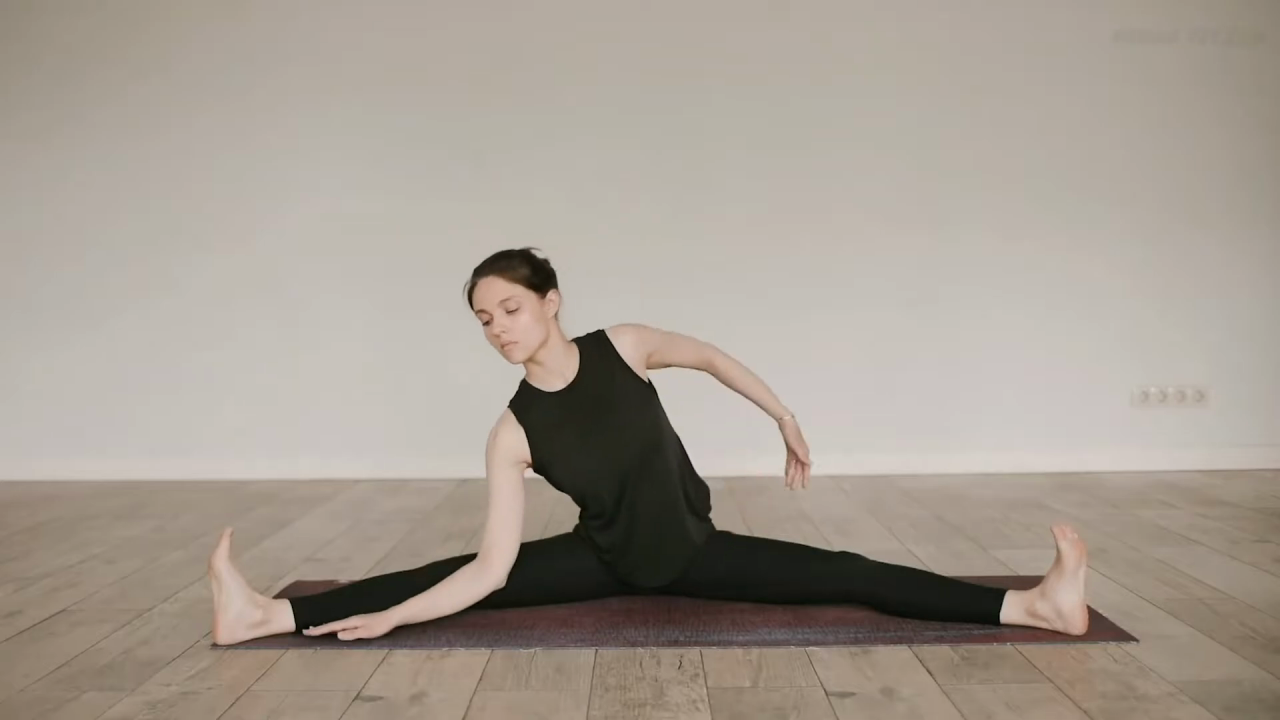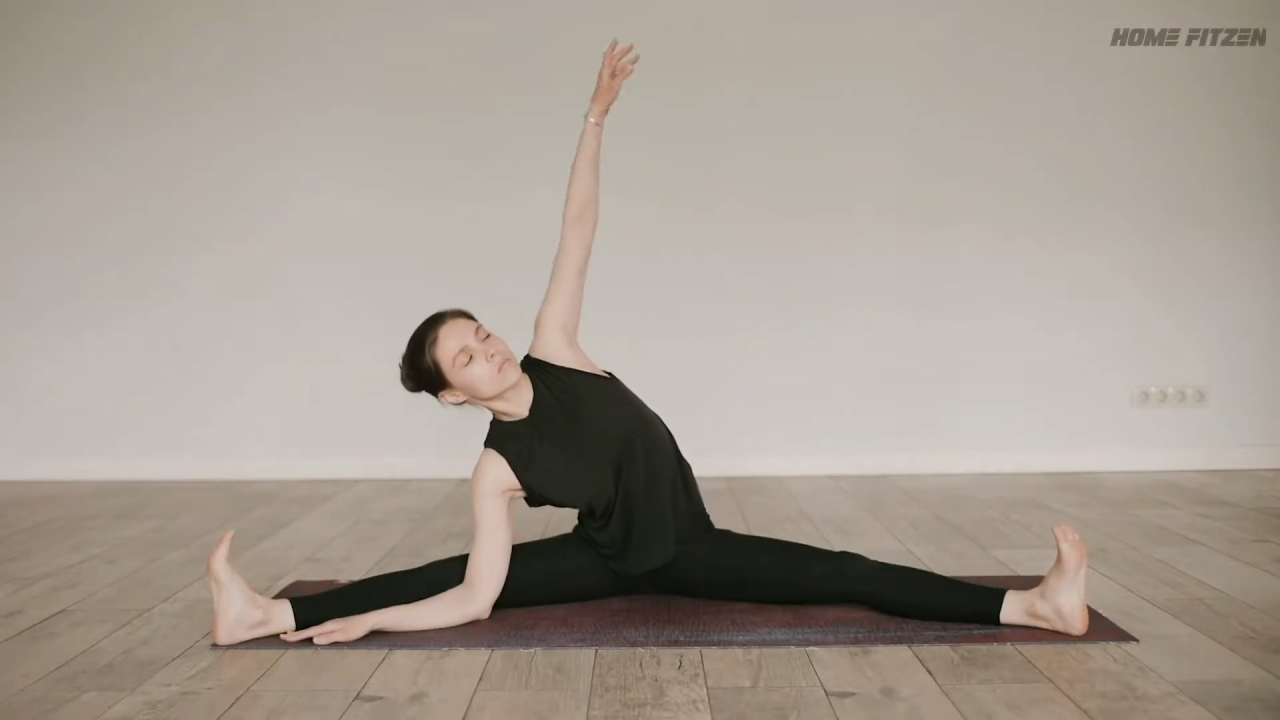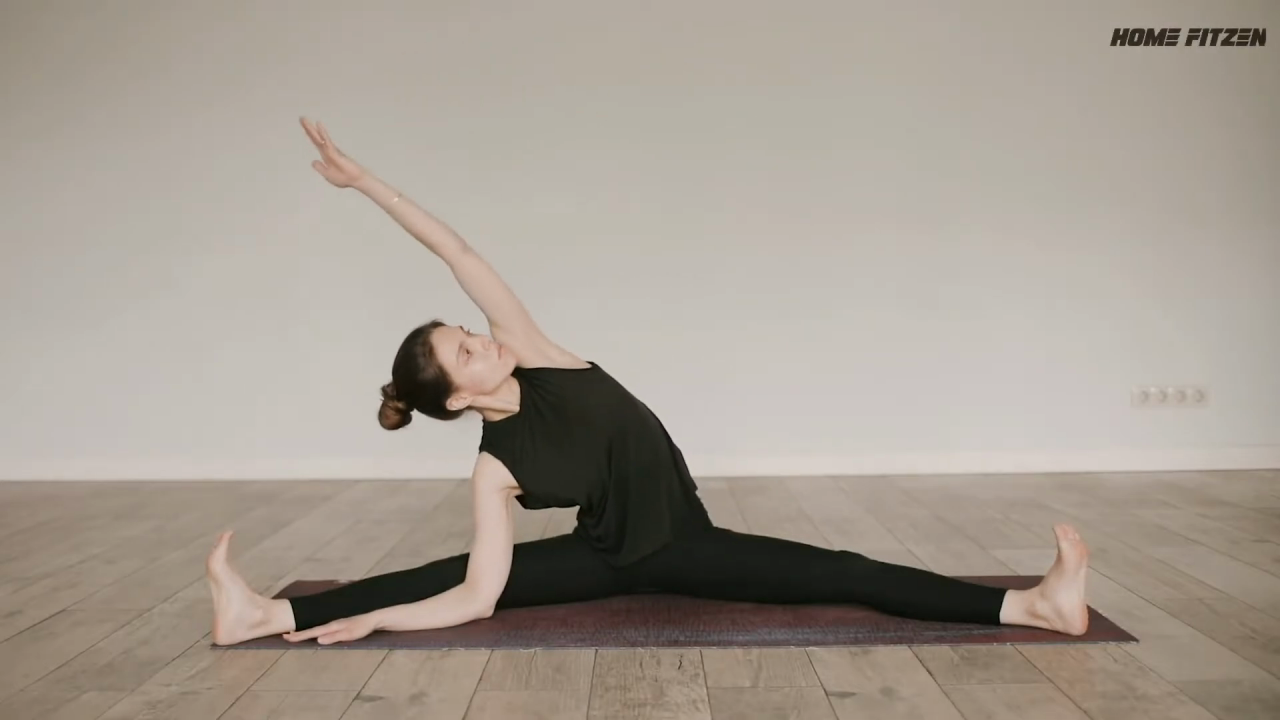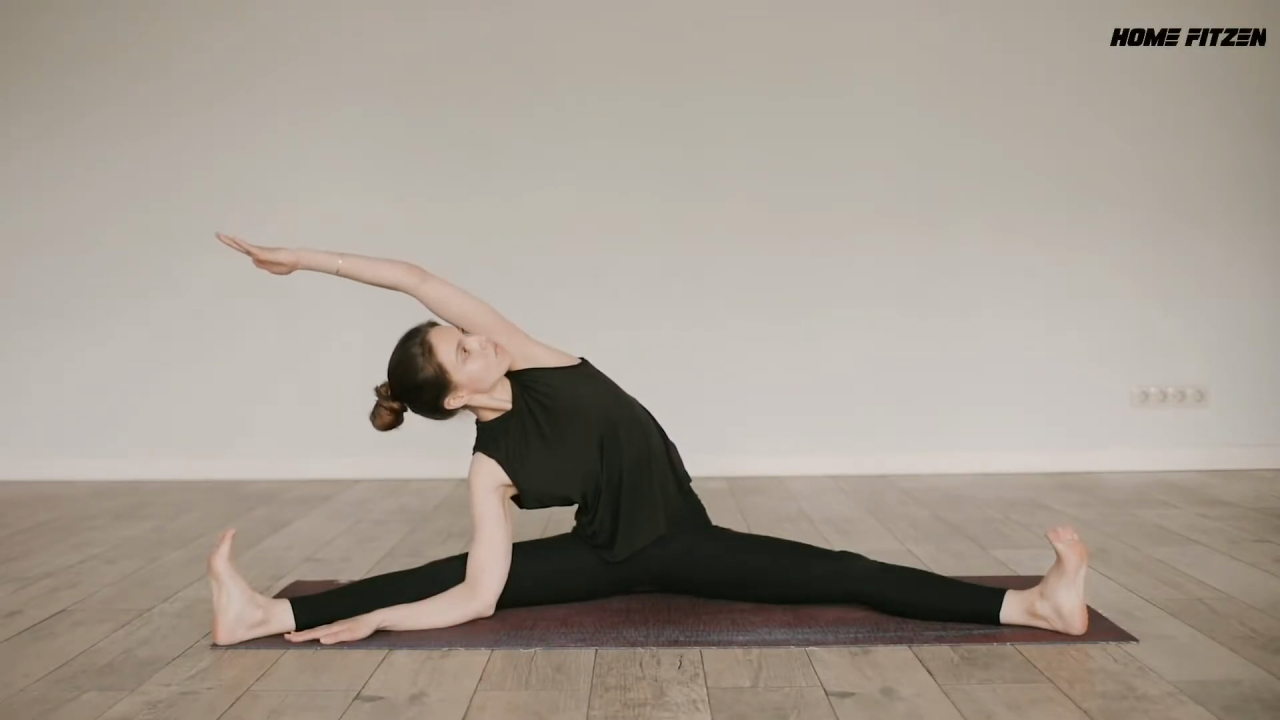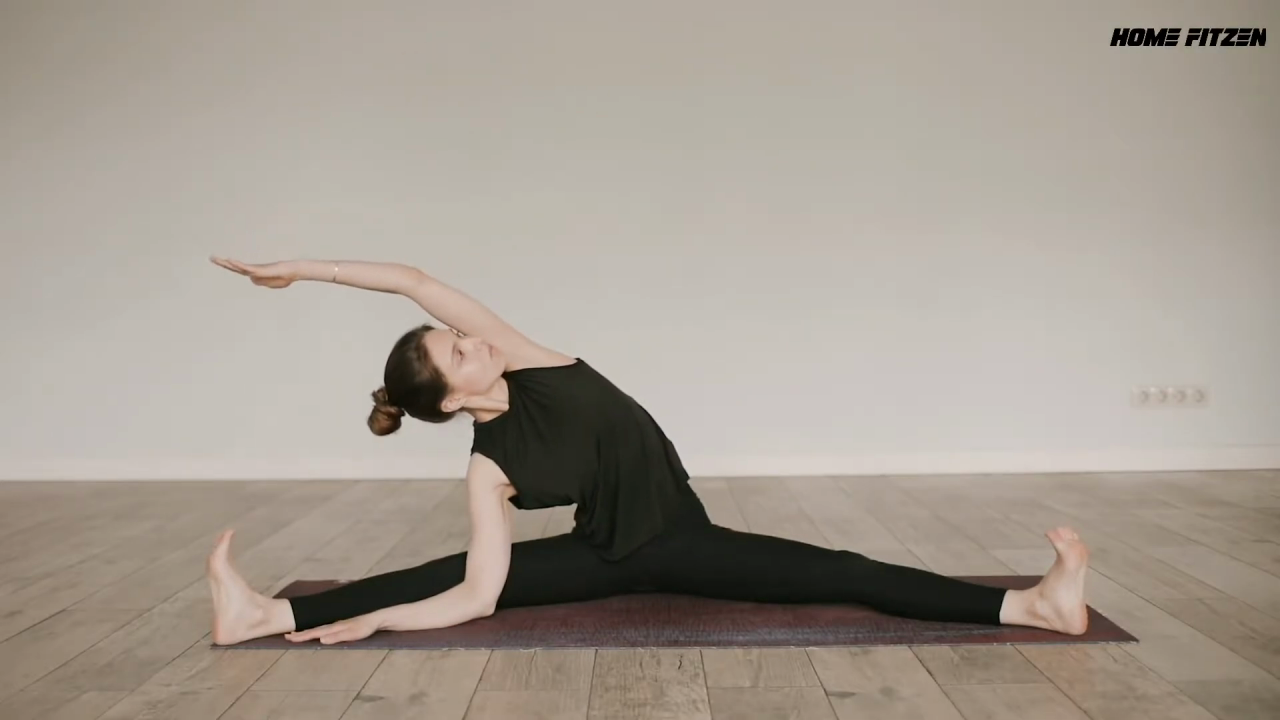
dt=1s
person 1, frame 1
left shoulder: (622, 347)
right shoulder: (511, 434)
left elbow: (709, 357)
right elbow: (494, 569)
left wrist: (786, 420)
right wrist: (390, 617)
left hip: (692, 548)
right hip: (604, 560)
left knee: (844, 577)
right knee: (456, 576)
left ankle: (1030, 606)
right ankle: (271, 615)
person 1, frame 2
left shoulder: (551, 353)
right shoulder: (496, 470)
left elbow: (578, 233)
right elbow: (477, 600)
left wrist: (597, 114)
right wrist: (369, 621)
left hip: (685, 545)
right hip: (605, 559)
left knee: (844, 577)
right knee: (451, 572)
left ankle: (1028, 606)
person 1, frame 3
left shoulder: (531, 354)
right shoulder: (494, 468)
left elbow: (456, 251)
right elbow: (480, 598)
left wrist: (364, 180)
right wrist: (374, 619)
left hip: (681, 542)
right hip: (607, 556)
left knee: (840, 574)
right knee: (455, 573)
left ankle: (1028, 605)
person 1, frame 4
left shoulder: (530, 359)
right shoulder: (489, 469)
left elbow: (419, 279)
right elbow: (480, 597)
left wrist: (308, 257)
right wrist: (372, 619)
left hip: (680, 540)
right hip: (606, 556)
left knee: (842, 575)
right knee: (451, 571)
left ankle: (1028, 605)
person 1, frame 5
left shoulder: (526, 358)
right shoulder: (489, 468)
left elbow: (417, 279)
right elbow: (480, 596)
right wrist: (374, 619)
left hip: (679, 536)
right hip: (606, 554)
left knee: (838, 573)
right knee: (452, 570)
left ankle: (1031, 605)
